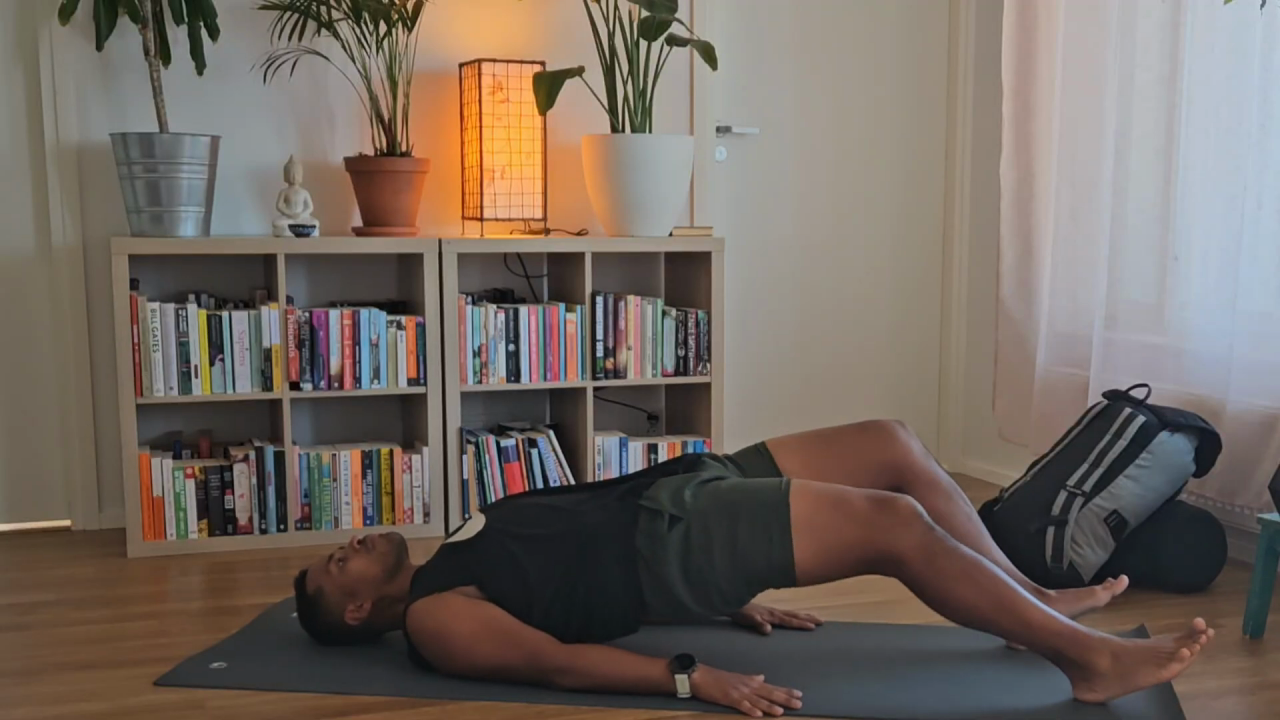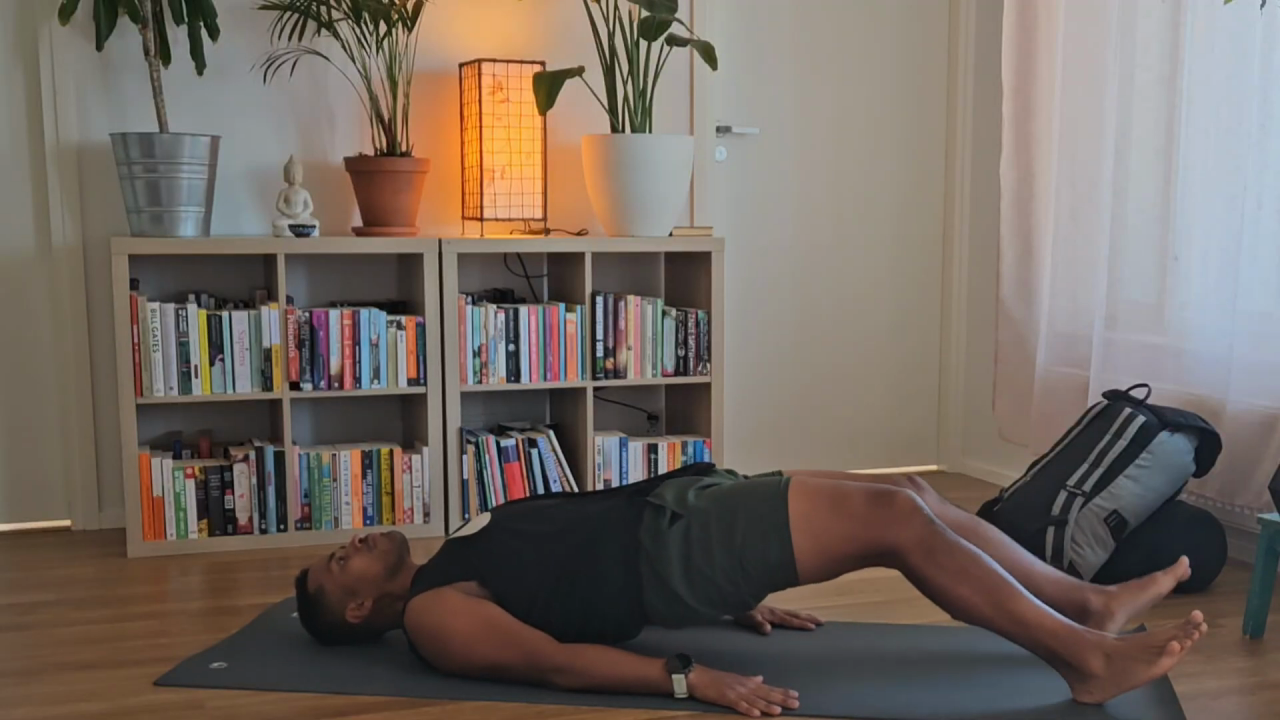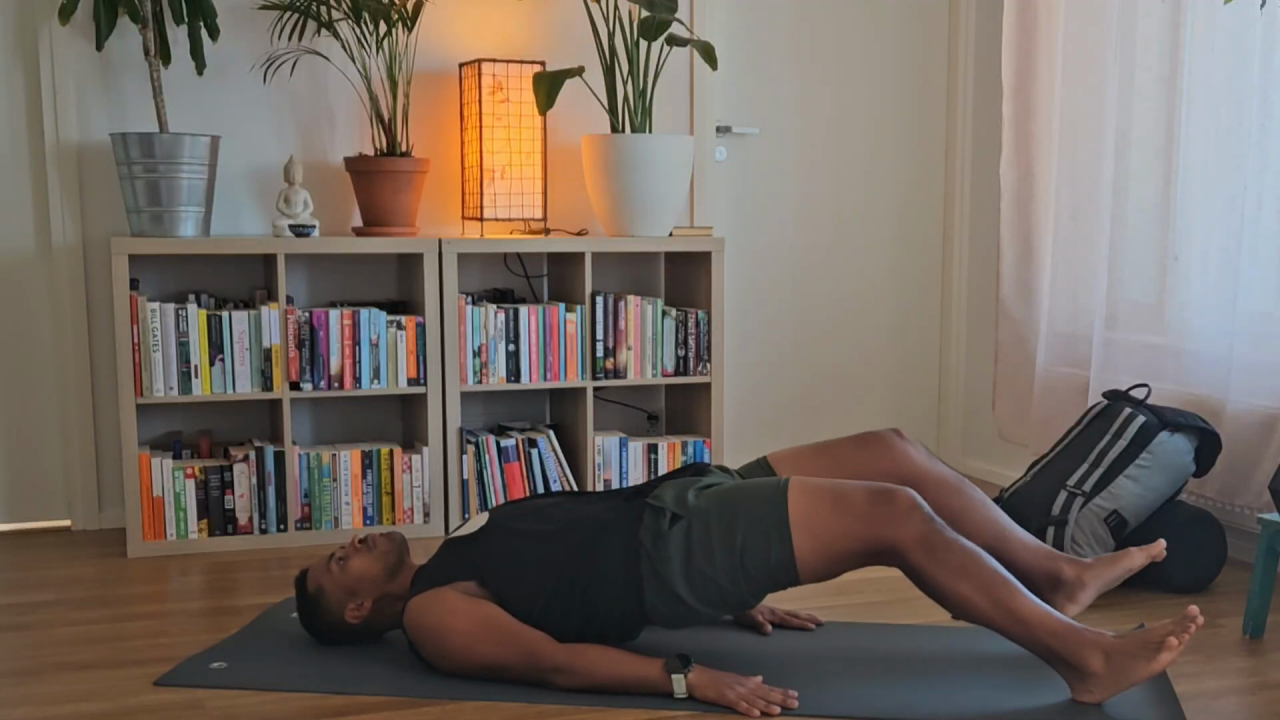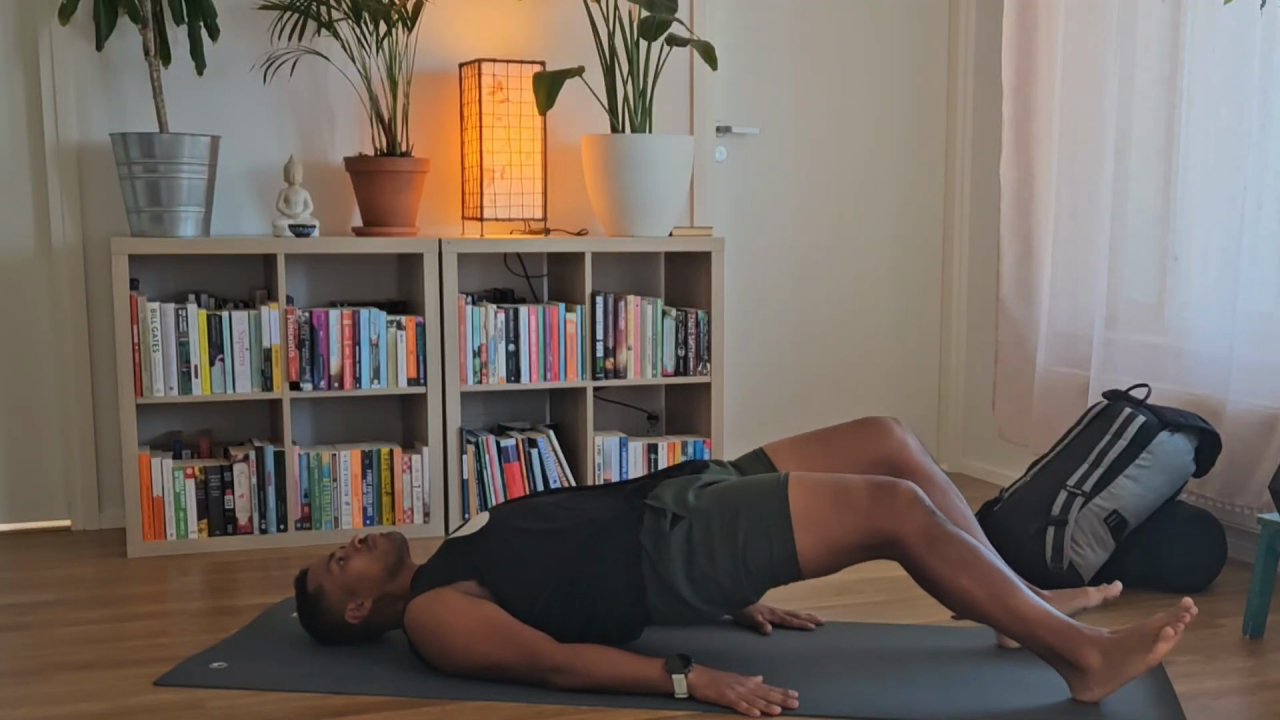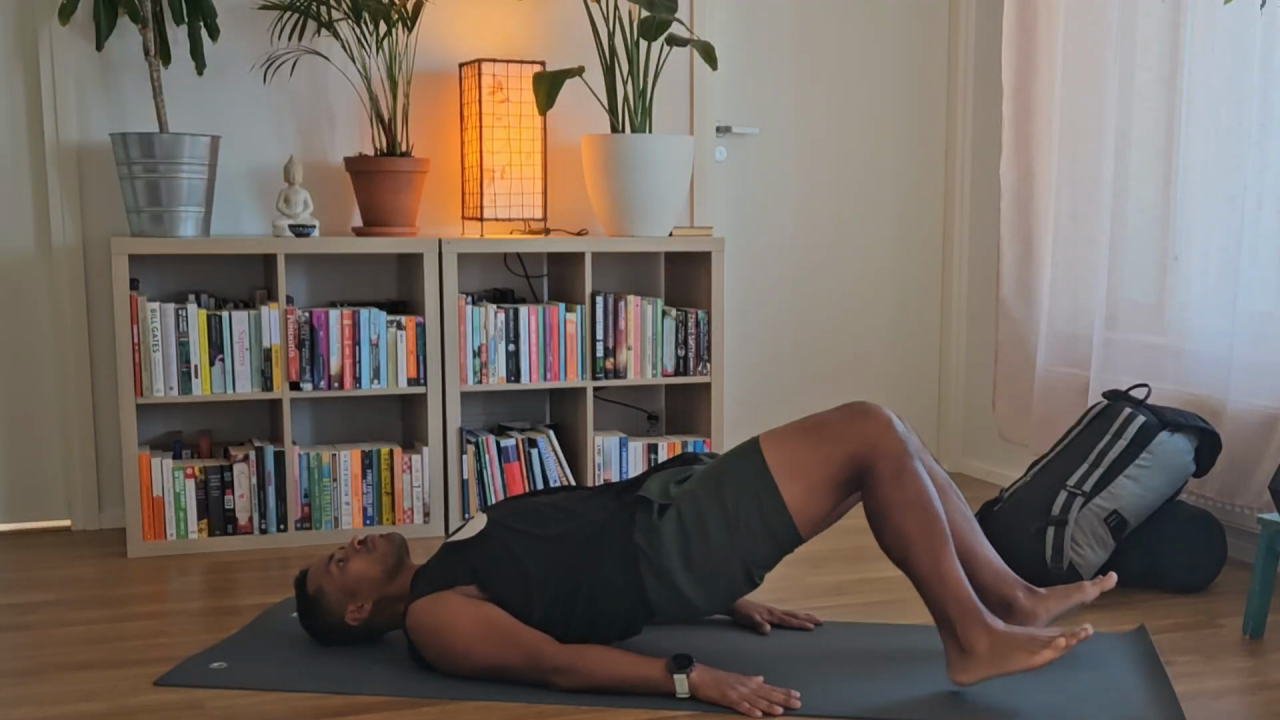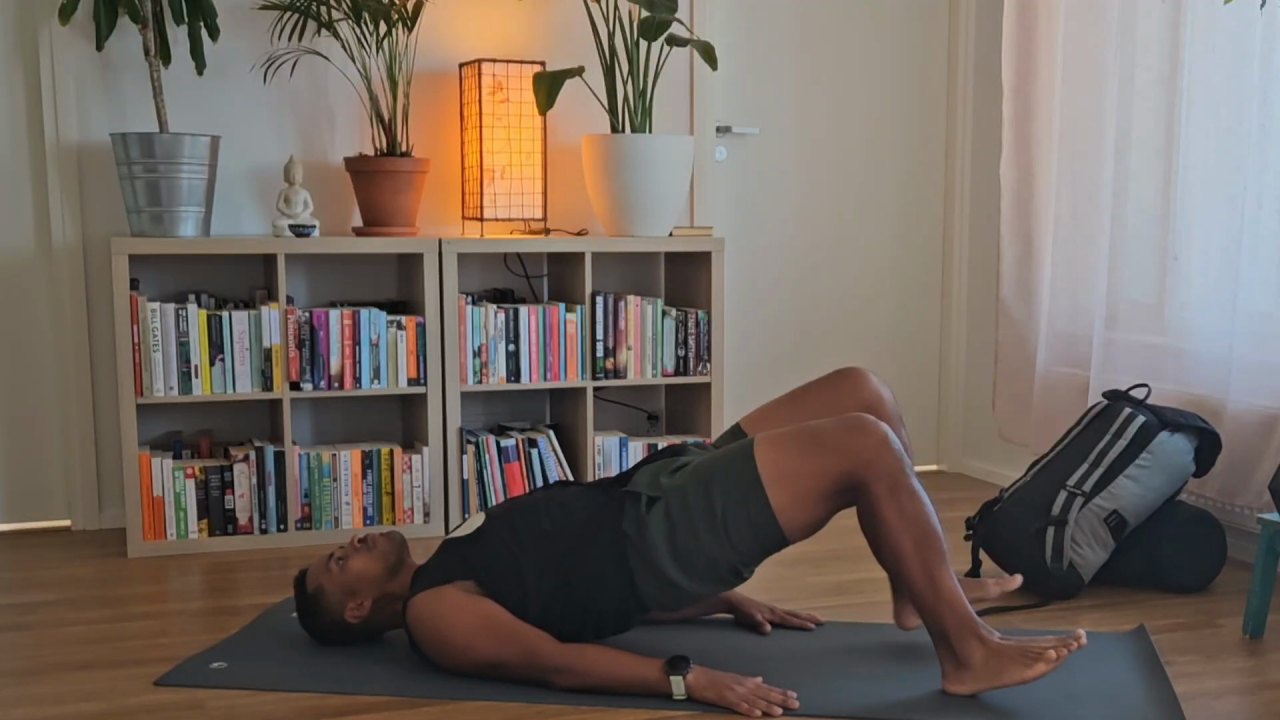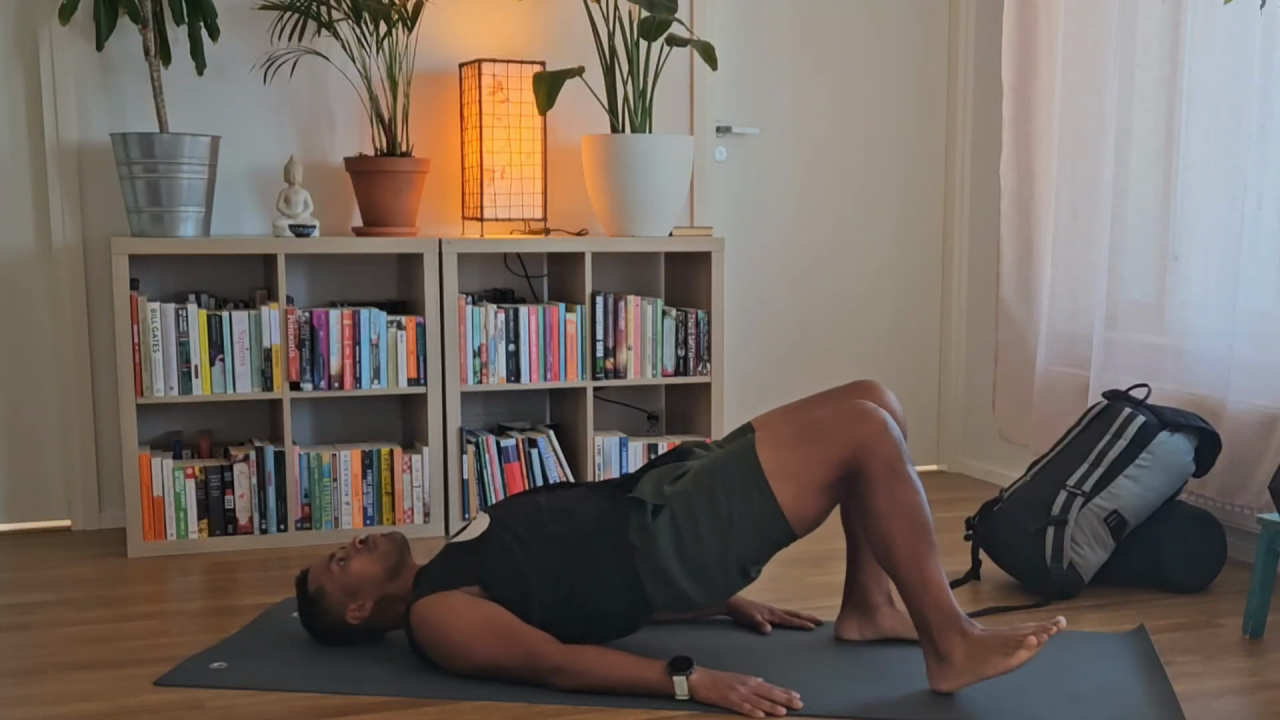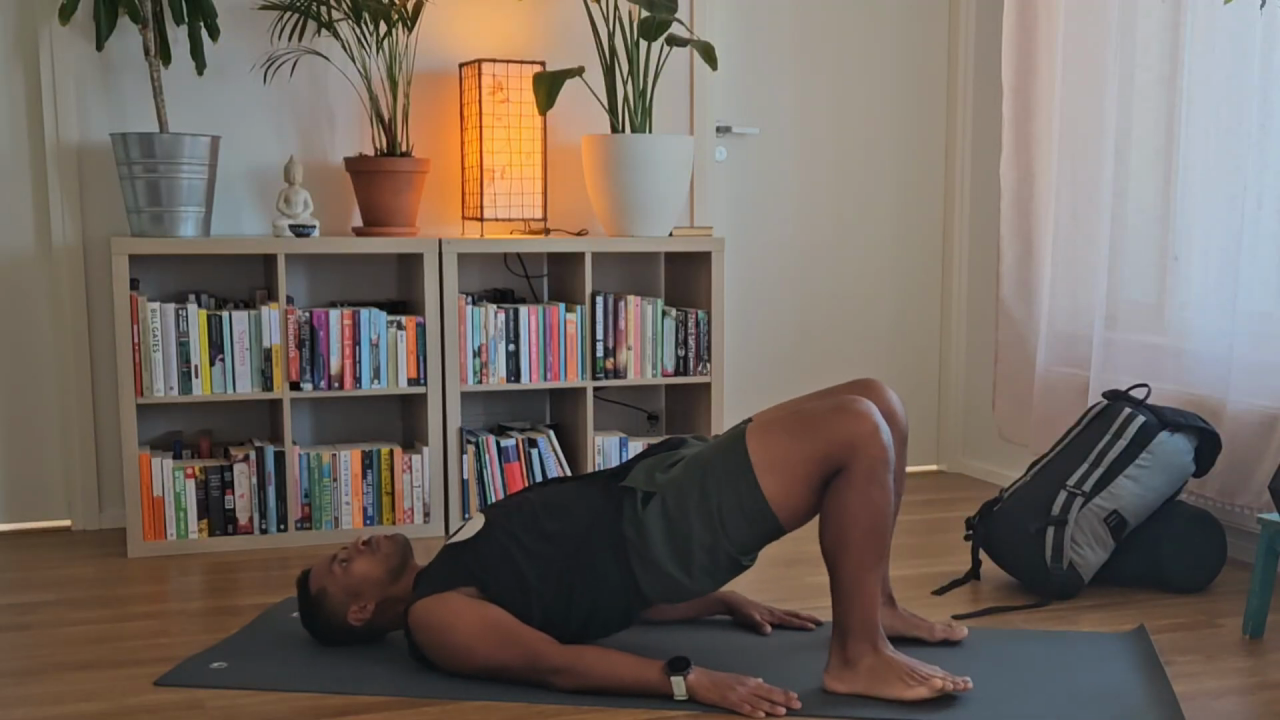
dt=0.4s
person 1, frame 1
left shoulder: (457, 569)
right shoulder: (433, 621)
left wrist: (733, 599)
left hip: (674, 496)
right hip: (674, 543)
left knee: (888, 441)
right knee: (899, 528)
left ankle: (1034, 604)
person 1, frame 2
left shoulder: (458, 567)
right shoulder: (433, 617)
left wrist: (739, 601)
left hip: (676, 505)
right hip: (673, 544)
left knee: (912, 498)
right knee: (897, 517)
left ankle: (1087, 601)
person 1, frame 3
left shoulder: (460, 567)
right shoulder: (434, 618)
left wrist: (737, 599)
left hip: (678, 507)
right hip: (675, 549)
left knee: (895, 452)
right knee: (897, 517)
left ankle: (1061, 576)
person 1, frame 4
left shoulder: (459, 566)
right shoulder: (432, 617)
left wrist: (735, 598)
left hip: (675, 502)
right hip: (674, 547)
left knee: (887, 439)
right knee: (898, 511)
left ankle: (1024, 603)
person 1, frame 5
left shoulder: (454, 571)
right shoulder: (433, 620)
left wrist: (729, 599)
left hip: (661, 503)
right hip: (668, 543)
left knee: (885, 445)
right knee: (872, 431)
left ankle: (1013, 599)
right ankle: (974, 637)
person 1, frame 6
left shoulder: (457, 571)
right shoulder: (434, 616)
left wrist: (730, 599)
left hip: (654, 500)
right hip: (660, 533)
left knee: (863, 392)
right knee: (866, 446)
left ankle: (925, 591)
right ankle: (967, 651)
person 1, frame 7
left shoulder: (458, 571)
right shoulder: (435, 618)
left wrist: (727, 600)
left hip: (656, 497)
right hip: (663, 538)
left knee: (869, 403)
right knee: (866, 433)
left ankle: (867, 607)
right ankle: (951, 644)
person 1, frame 8
left shoulder: (454, 575)
right shoulder: (434, 620)
right elbow: (557, 664)
left wrist: (724, 600)
right hip: (658, 529)
left knee: (874, 402)
right knee: (858, 429)
left ankle: (874, 605)
right ankle: (859, 656)
